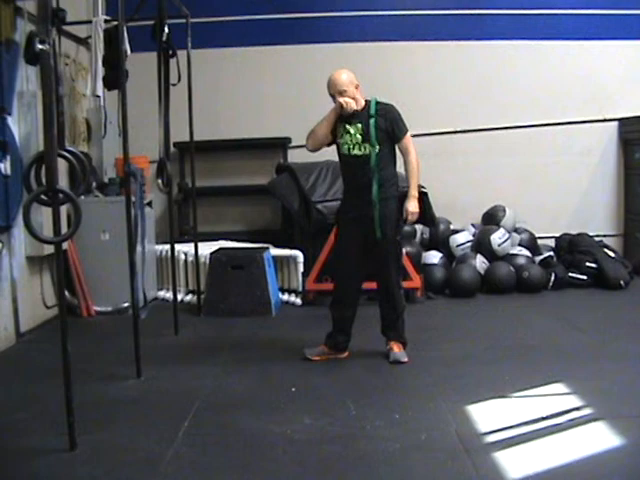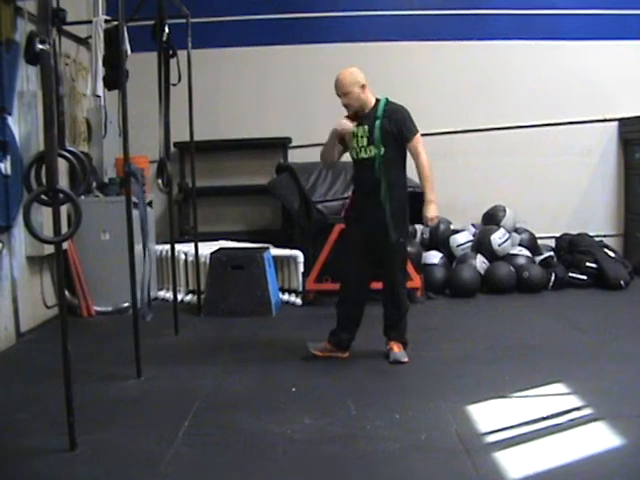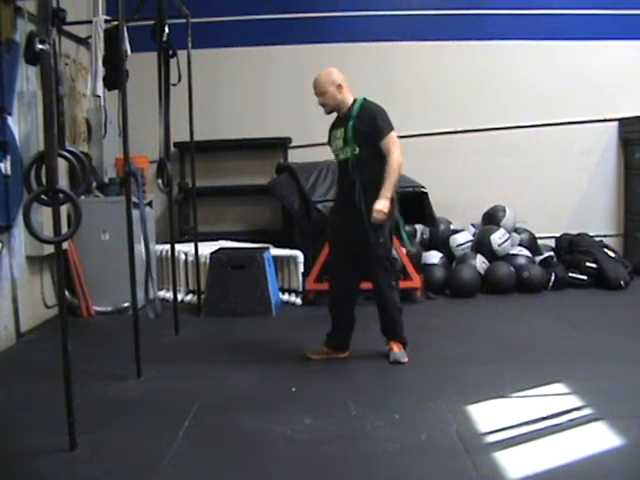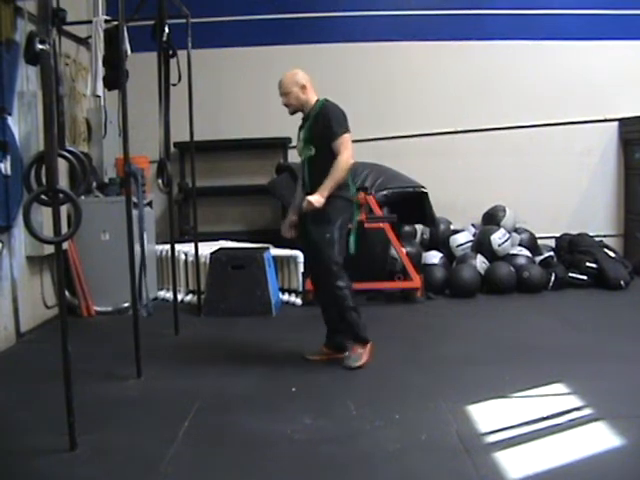
dt=0.4s
person 1, frame 1
left shoulder: (385, 113)
right shoulder: (338, 121)
left elbow: (409, 153)
right elbow: (312, 144)
left wrist: (412, 196)
right wrist: (335, 111)
left hip: (384, 207)
right hip: (351, 209)
left knee: (389, 276)
right knee: (345, 278)
left ankle: (395, 340)
right ankle: (337, 343)
person 1, frame 2
left shoulder: (394, 114)
right shoulder: (349, 123)
left elbow: (420, 156)
right elbow: (326, 161)
left wrist: (430, 200)
right wrist: (336, 137)
left hip: (391, 210)
right hip: (359, 209)
left knee: (394, 277)
right knee: (352, 277)
left ankle: (396, 341)
right ankle: (340, 341)
person 1, frame 3
left shoulder: (370, 113)
right shoulder: (335, 126)
left elbow: (394, 155)
left wrist: (385, 197)
right wrist: (336, 209)
left hip: (372, 212)
right hip: (344, 211)
left knee: (382, 277)
right knee: (340, 279)
left ankle: (396, 341)
right ankle: (338, 343)
person 1, frame 4
left shoulder: (329, 113)
right shoulder: (306, 124)
left elbow: (345, 157)
left wrist: (321, 195)
right wrist: (294, 213)
left hip: (334, 206)
right hip: (314, 209)
left knee: (331, 272)
right knee: (319, 277)
left ankle: (359, 341)
right ankle: (336, 342)
